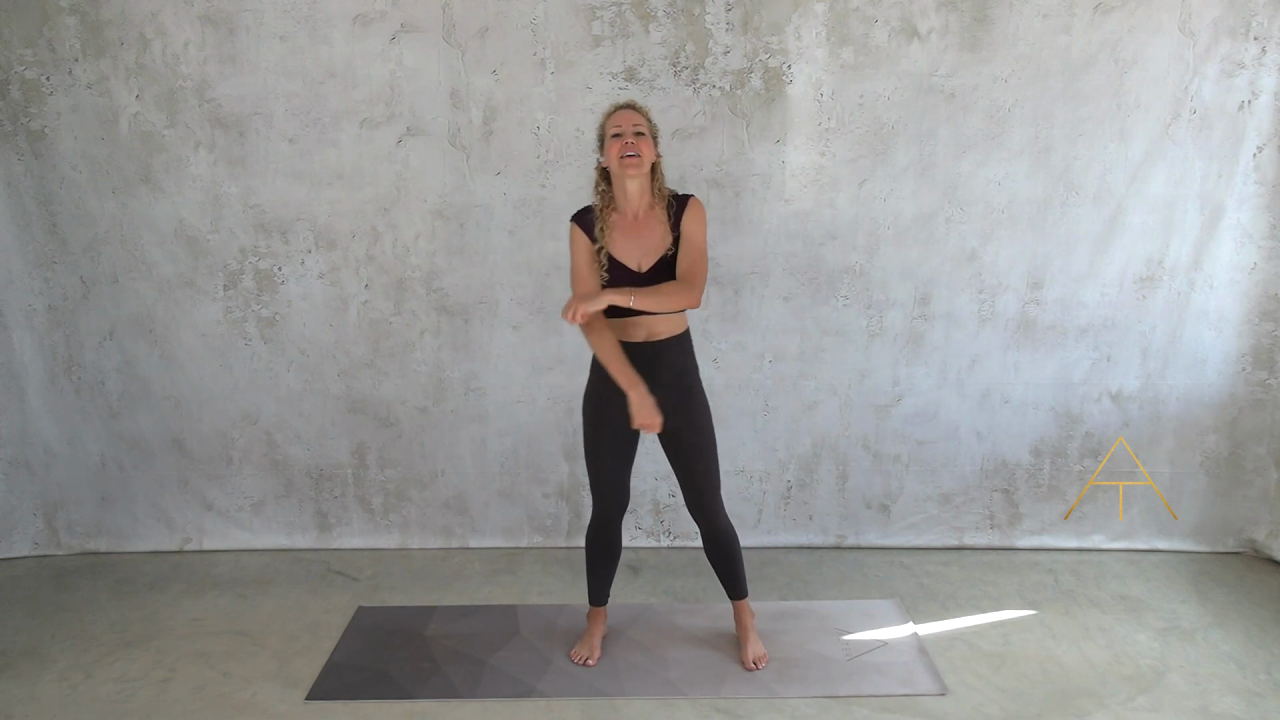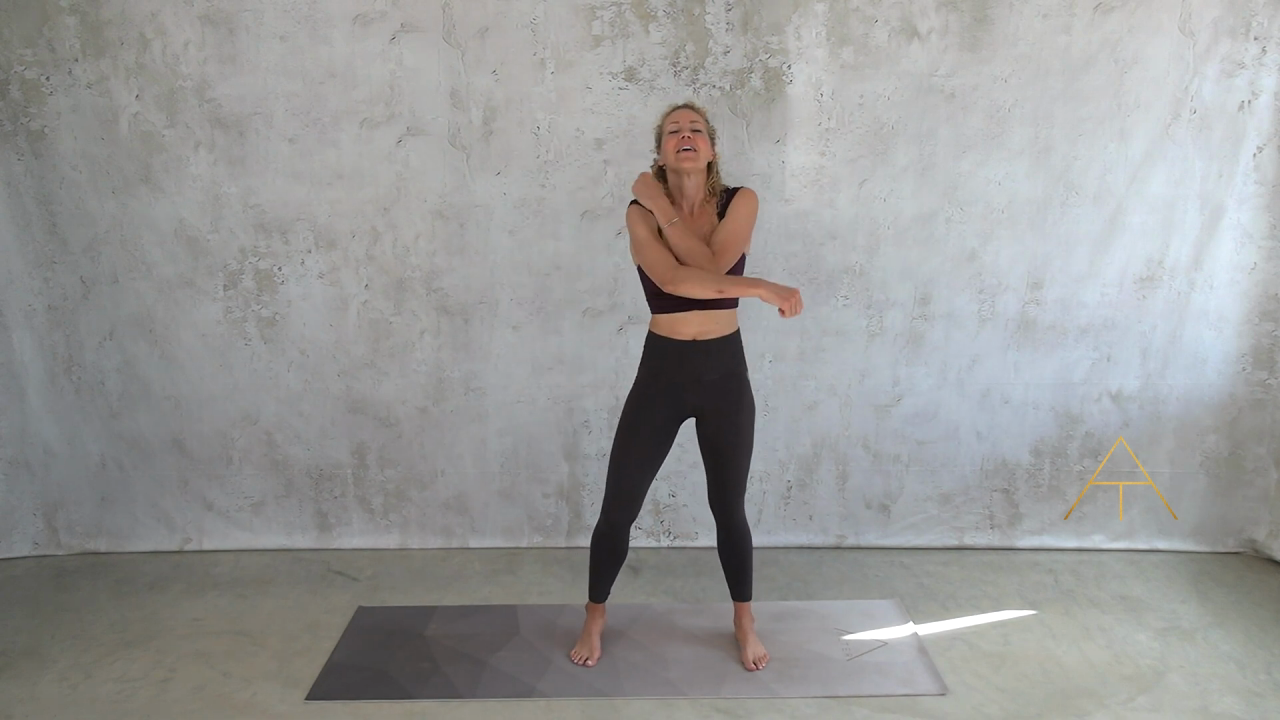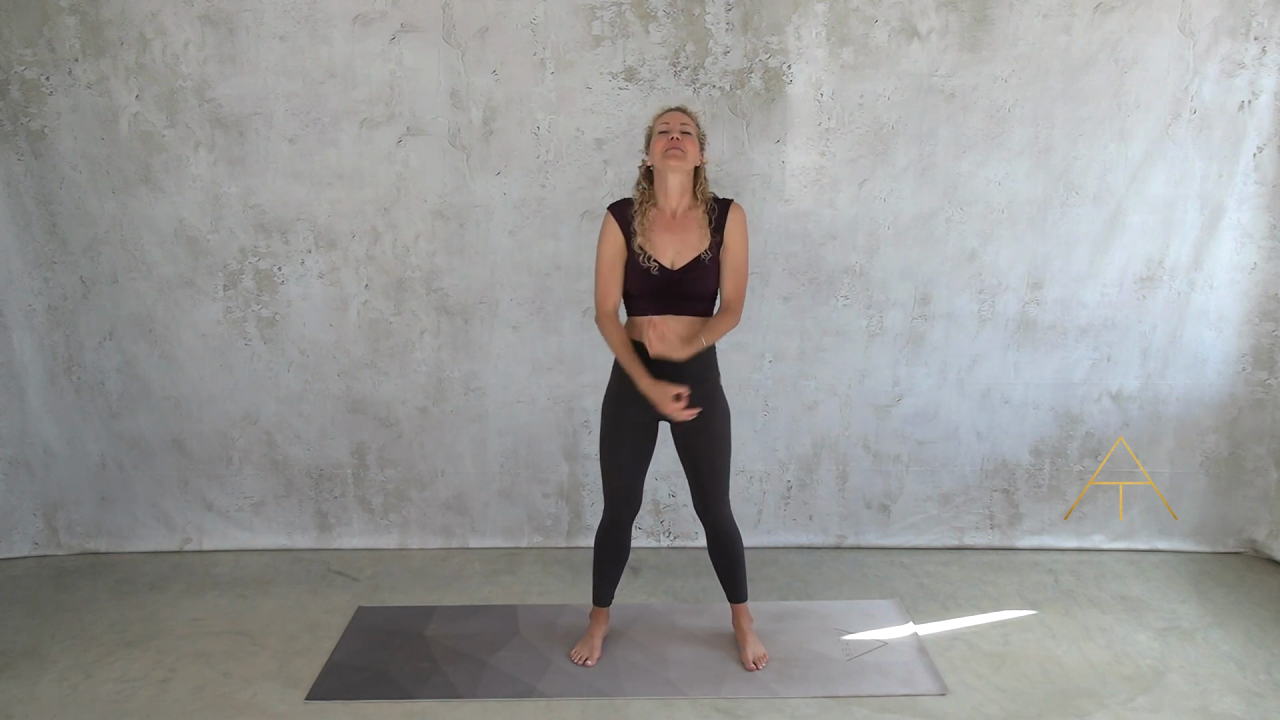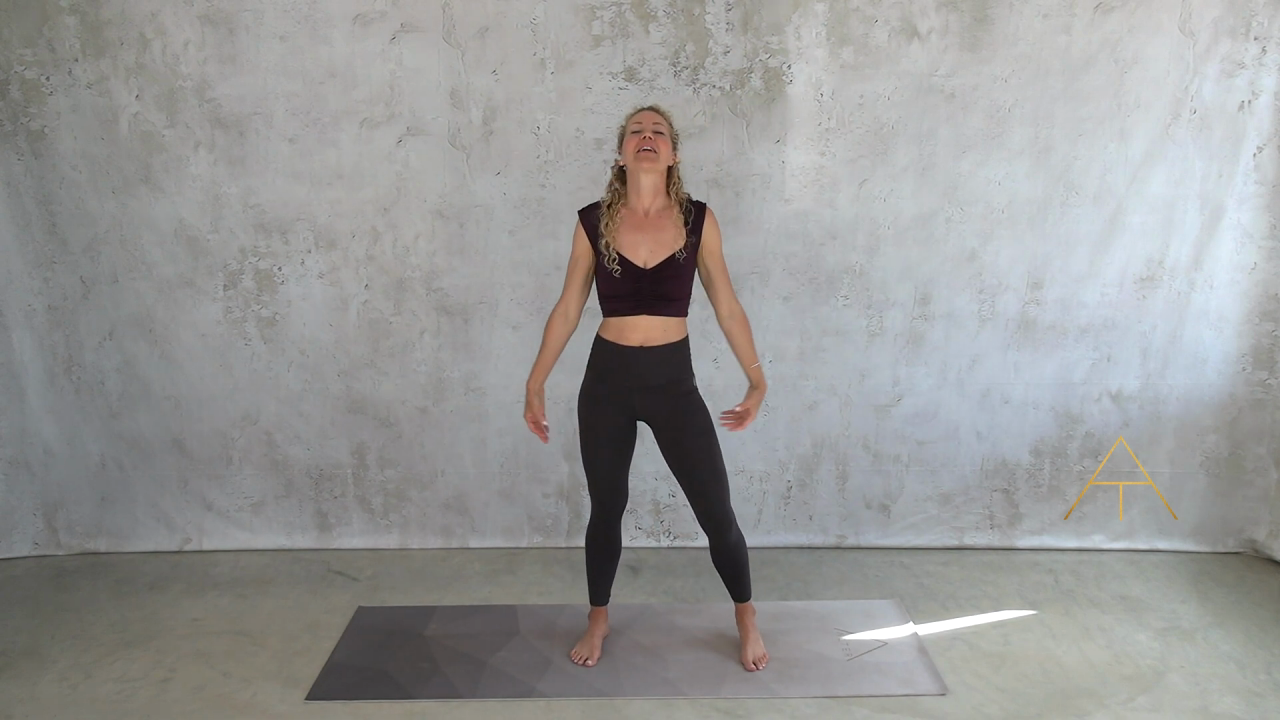
dt=0.5s
person 1, frame 1
left shoulder: (686, 210)
right shoulder: (586, 225)
left elbow: (690, 292)
right elbow: (590, 323)
left wrist: (609, 296)
right wrist: (634, 391)
left hip: (677, 370)
right hip: (612, 377)
left knee: (708, 507)
right knee: (608, 508)
left ankle: (744, 617)
right ankle: (597, 618)
person 1, frame 2
left shoulder: (739, 202)
right shoulder: (641, 210)
left elbow: (713, 262)
right elbow: (676, 279)
left wrist: (666, 211)
right wrist: (764, 289)
left hip: (724, 371)
right hip: (661, 372)
left knee: (728, 507)
right knee: (618, 505)
left ankle: (744, 621)
right ankle: (594, 617)
person 1, frame 3
left shoulder: (727, 216)
right shoulder: (620, 218)
left elbow: (732, 310)
right elbow: (606, 313)
left wrist: (686, 344)
right wrist: (646, 383)
left hip: (699, 379)
right hip: (631, 380)
left knee: (714, 509)
right knee: (619, 509)
left ankle: (742, 621)
right ankle: (599, 619)
person 1, frame 4
left shoulder: (698, 219)
right shoulder: (594, 221)
left elbow: (727, 305)
right elbow: (567, 308)
left wrist: (756, 379)
right wrist: (535, 385)
left hip: (672, 379)
right hip: (608, 377)
left knee: (716, 510)
right knee: (606, 508)
left ankle: (746, 619)
right ankle: (598, 619)
